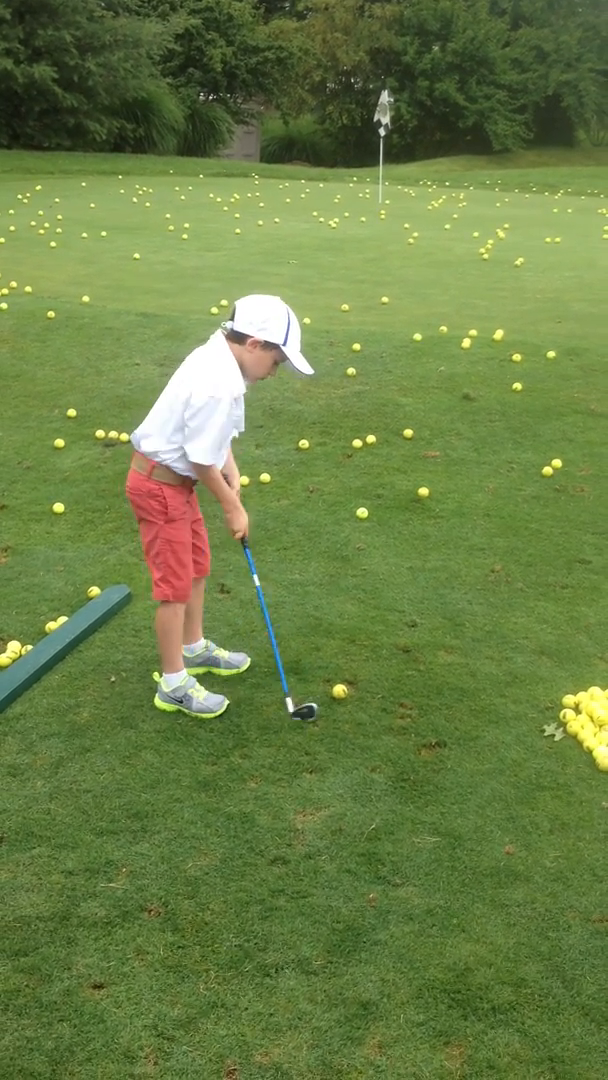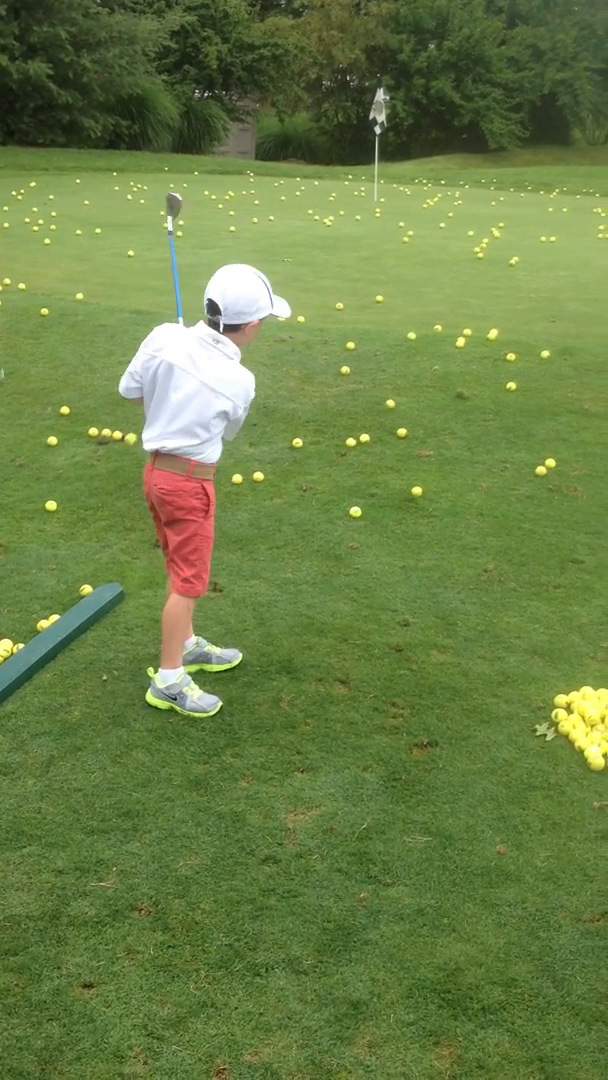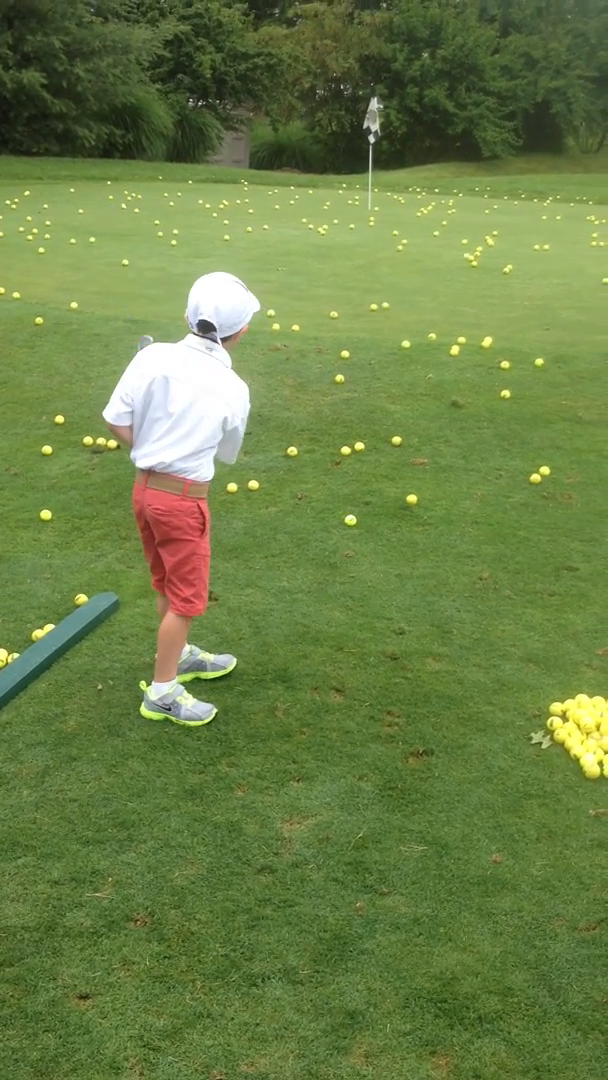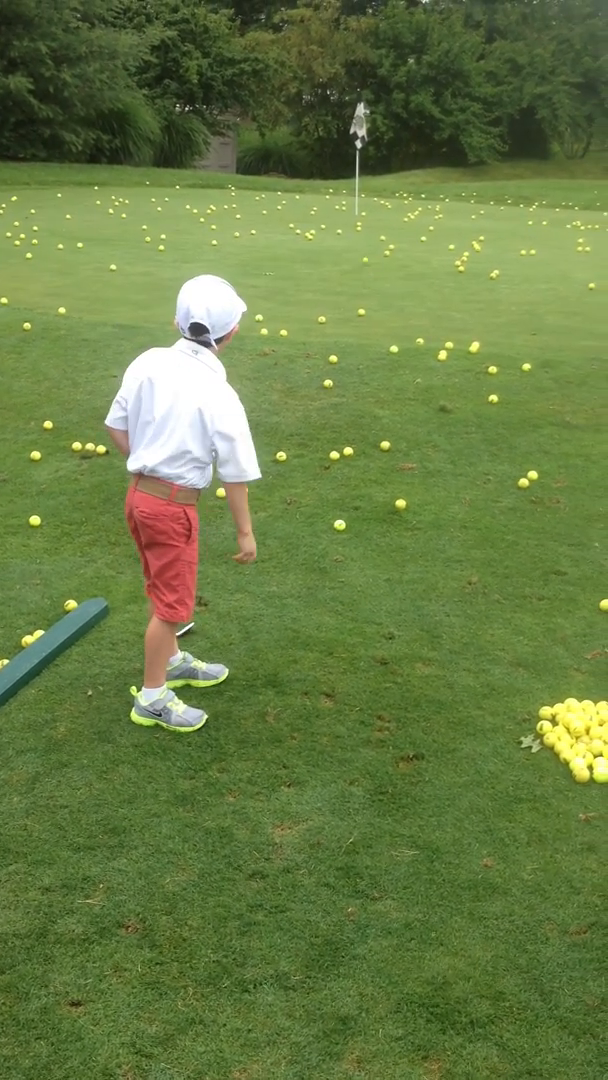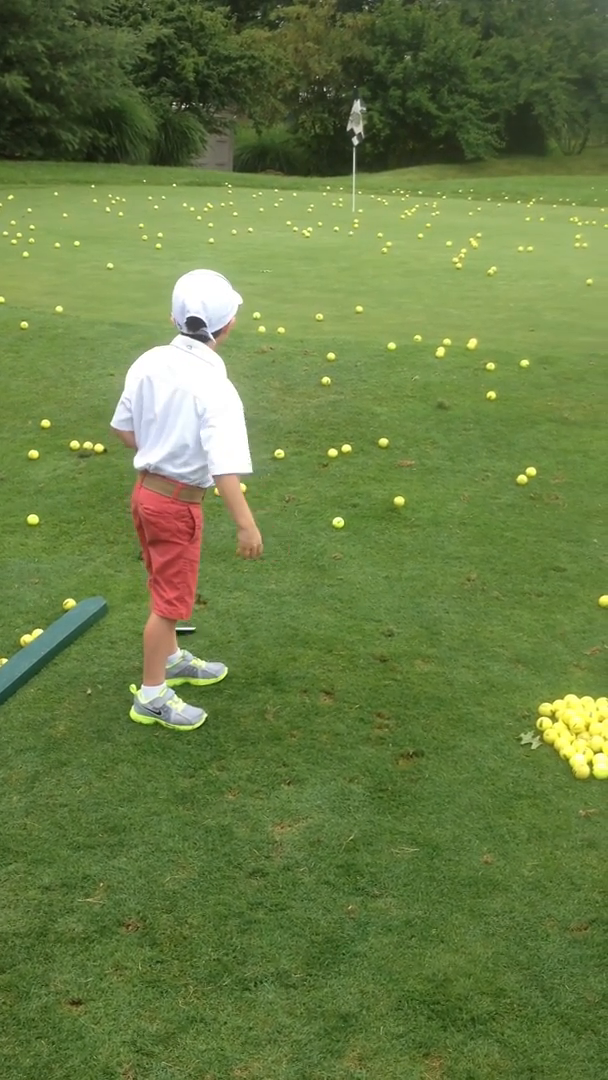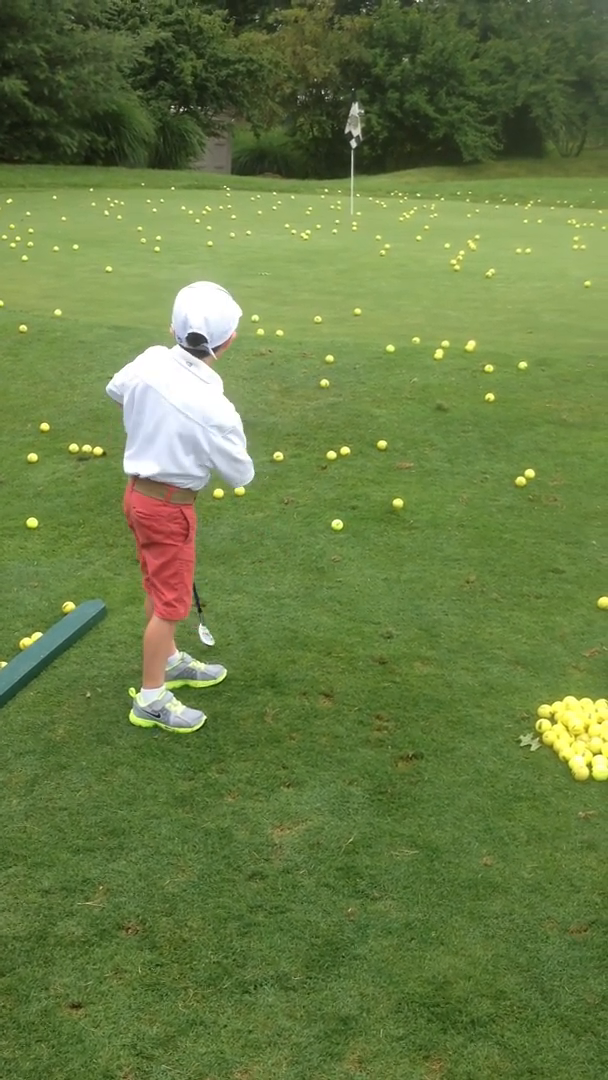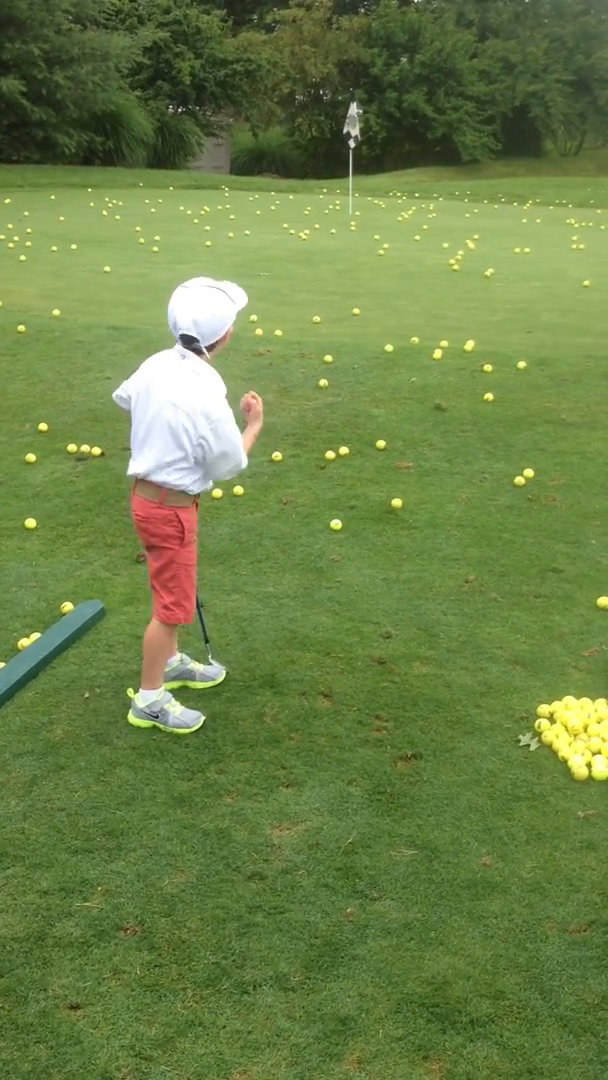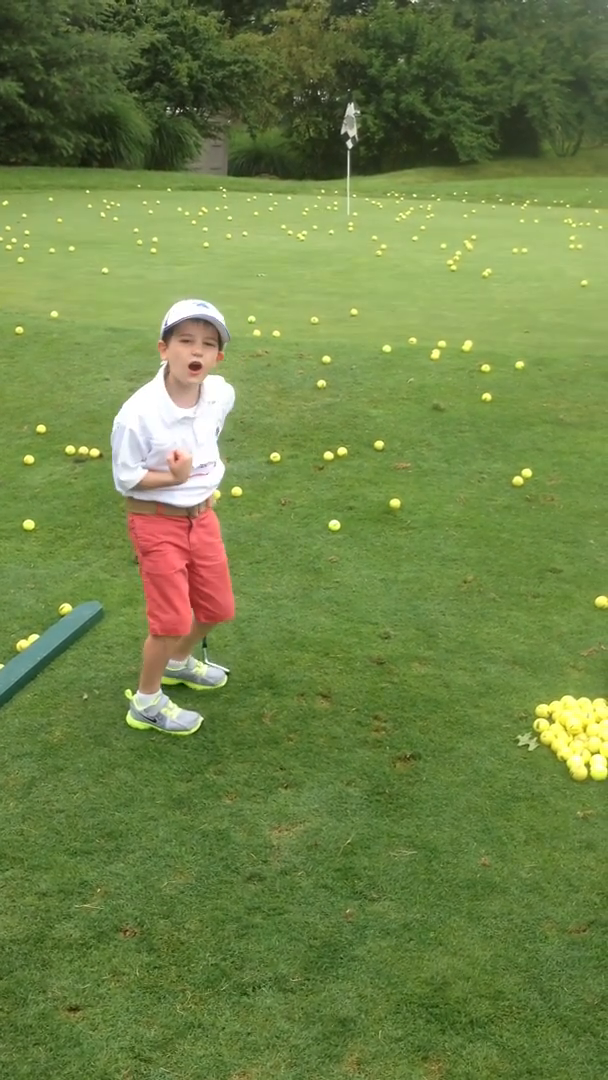
dt=0.4s
person 1, frame 1
left shoulder: (229, 368)
right shoulder: (215, 383)
left elbow: (217, 436)
right elbow: (201, 460)
left wrist: (232, 472)
right wrist: (233, 508)
left hip: (176, 479)
right hip: (159, 484)
left knee: (197, 565)
right knee: (174, 583)
left ankle: (195, 648)
right ankle: (173, 683)
person 1, frame 2
left shoulder: (164, 338)
right shoulder: (239, 382)
left elbow: (131, 389)
right elbow: (227, 434)
left hip: (157, 469)
right hip: (190, 482)
left knee: (181, 566)
right knee: (189, 578)
left ankle: (185, 645)
right ankle: (168, 679)
person 1, frame 3
left shoulder: (153, 358)
right shoulder: (233, 391)
left elbow: (117, 422)
right elbow: (226, 454)
left hip: (145, 488)
right hip: (183, 499)
left knee: (168, 585)
right knee: (186, 597)
left ankle: (180, 655)
right ankle: (162, 691)
person 1, frame 4
left shoulder: (147, 363)
right shoulder: (218, 395)
left elbow: (116, 427)
right elbow: (234, 474)
right wrist: (245, 531)
left hip: (139, 492)
right hip: (172, 504)
left knee: (162, 591)
right knee: (171, 602)
left ankle: (170, 661)
right ankle: (151, 697)
person 1, frame 5
left shoulder: (150, 363)
right shoulder: (215, 387)
left elbow: (123, 427)
right elbow: (225, 466)
right wrist: (246, 525)
left hip: (146, 488)
right hip: (177, 501)
left knee: (165, 587)
right knee: (171, 598)
left ankle: (170, 659)
right ankle: (151, 695)
person 1, frame 6
left shoulder: (149, 362)
right shoulder: (213, 409)
left elbow: (116, 390)
right elbow: (241, 475)
right wrist: (225, 447)
left hip: (138, 491)
right hip: (169, 506)
left knee: (161, 589)
right knee: (169, 600)
left ankle: (168, 661)
right ankle: (150, 698)
person 1, frame 7
left shoulder: (158, 365)
right shoulder: (207, 401)
left elbow: (123, 399)
right elbow: (227, 466)
right wrist: (253, 426)
left hip: (149, 494)
right hip: (170, 507)
left knee: (170, 590)
right knee: (172, 603)
left ankle: (168, 661)
right ankle: (148, 698)
person 1, frame 8
left shoulder: (221, 392)
right shoulder: (136, 413)
right elbow: (125, 477)
left wrist: (209, 463)
right wrist: (172, 478)
left hip: (201, 515)
right hip: (156, 523)
left knee: (217, 608)
right knee: (171, 621)
left ankle: (178, 661)
right ankle: (146, 702)
